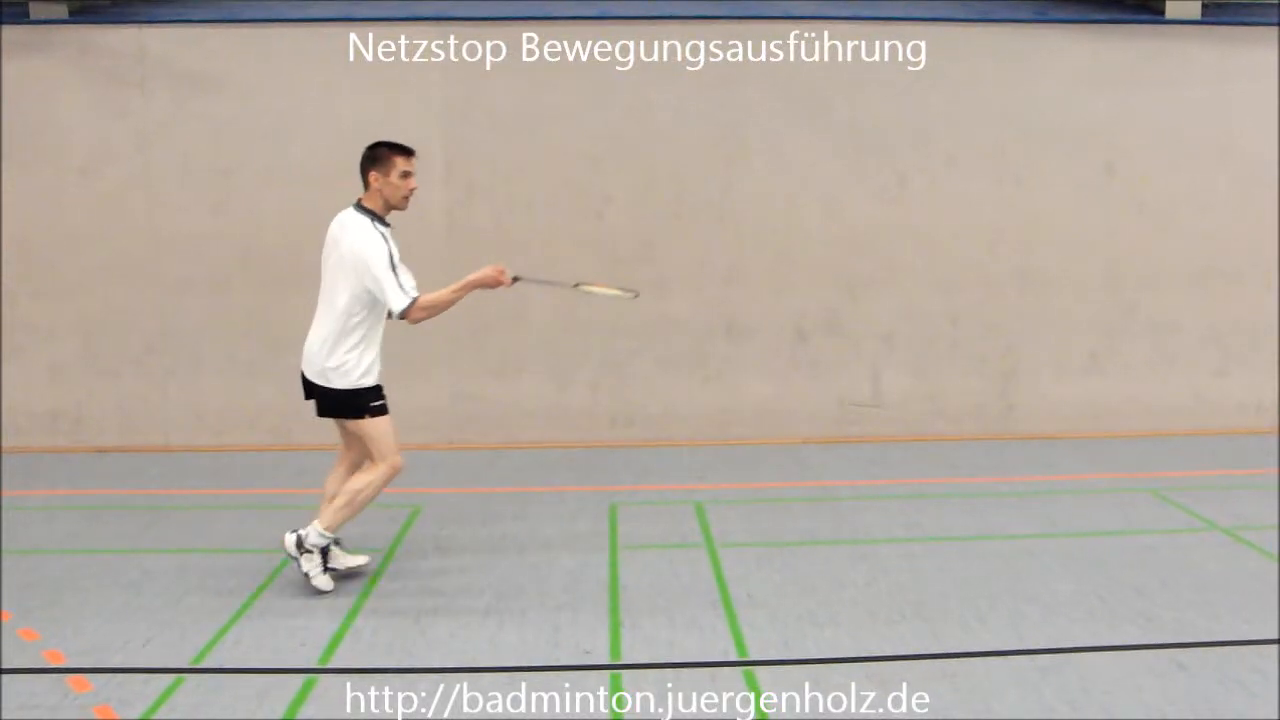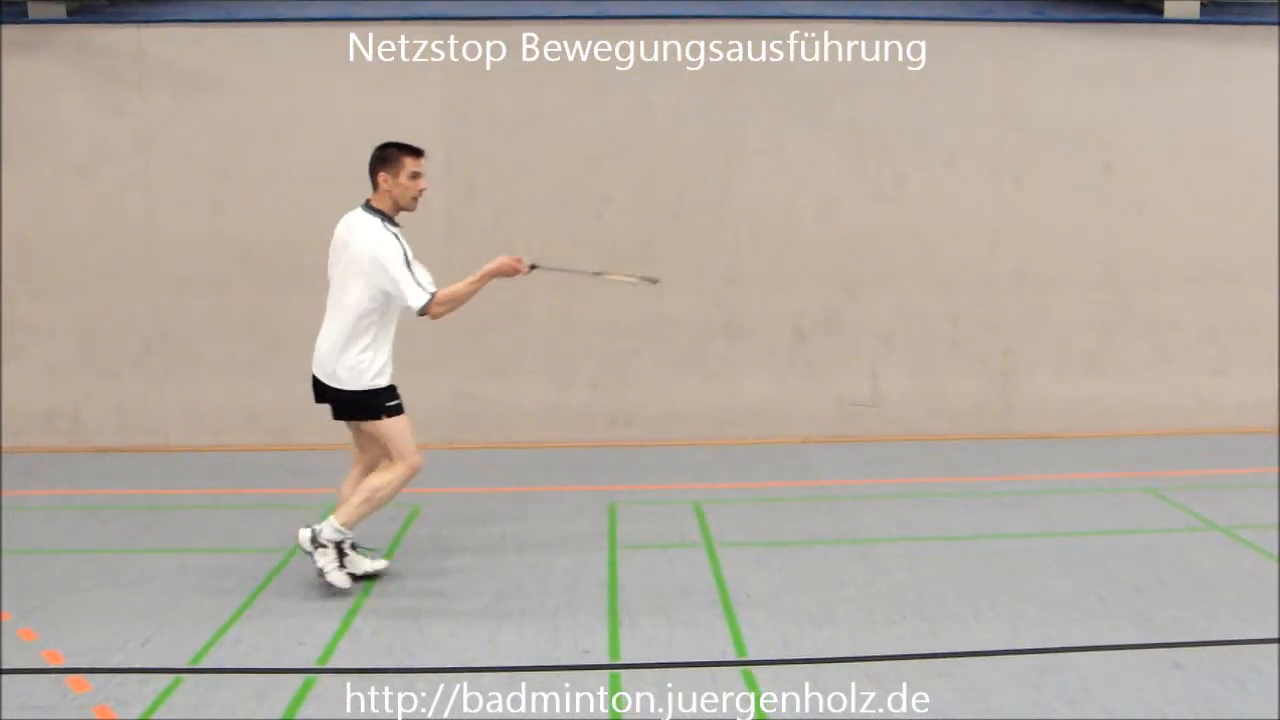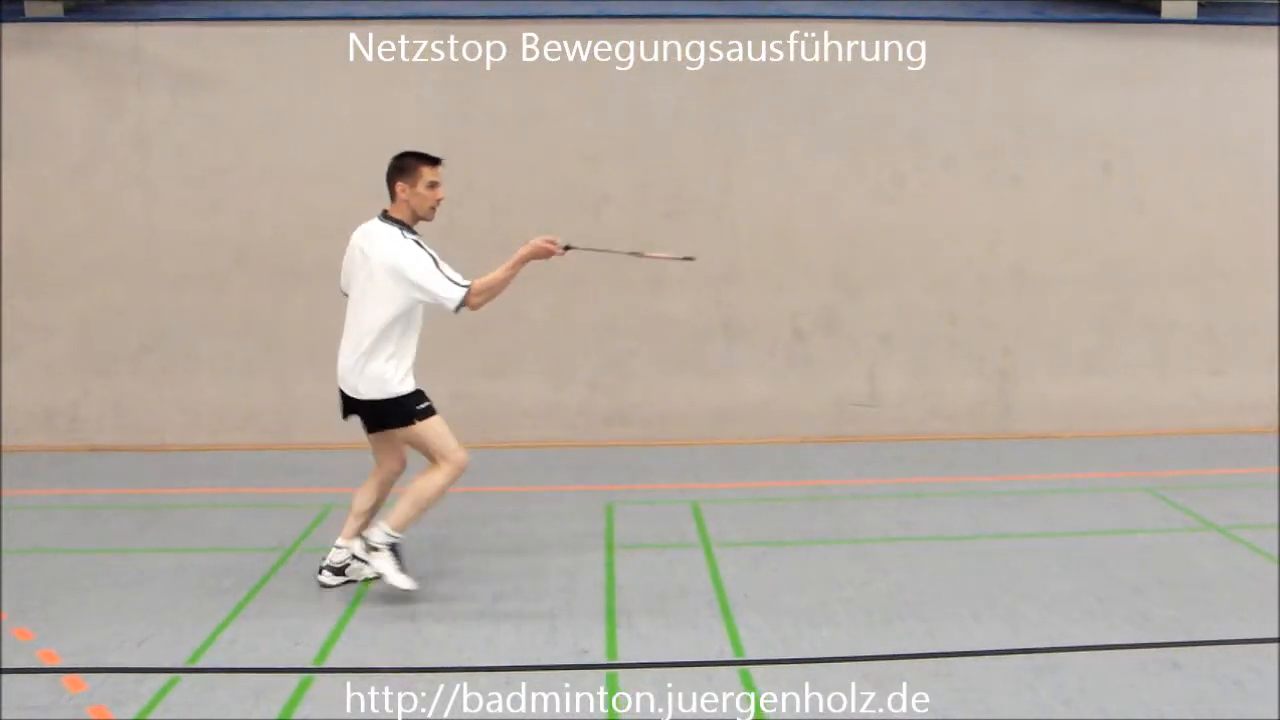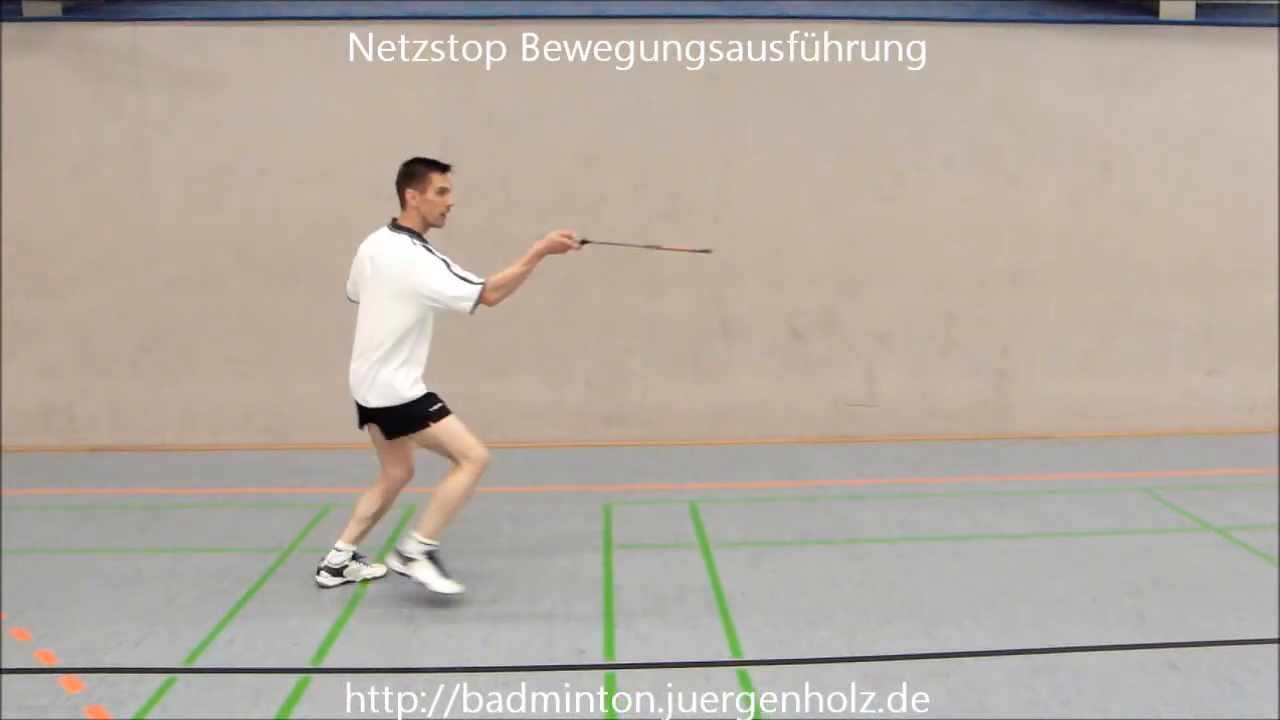
dt=0.2s
person 1, frame 1
left shoulder: (346, 222)
right shoulder: (372, 241)
right elbow: (412, 310)
left wrist: (382, 306)
right wrist: (473, 282)
left hip: (328, 363)
right hip: (346, 371)
left knee: (356, 453)
right knee: (386, 462)
left ankle: (318, 543)
right ankle: (314, 538)
person 1, frame 2
left shoulder: (351, 223)
right shoulder: (382, 243)
right elbow: (433, 305)
right wrist: (491, 272)
left hip: (336, 366)
right hip: (358, 373)
left knee: (371, 456)
right knee: (405, 461)
left ankle: (335, 548)
right ankle: (329, 533)
person 1, frame 3
left shoulder: (365, 235)
right shoulder: (406, 252)
right elbow: (471, 298)
right wrist: (523, 257)
left hip: (360, 376)
right hip: (384, 383)
left knee: (390, 466)
right knee: (451, 460)
left ankle: (340, 558)
right ankle: (381, 540)
person 1, frame 4
left shoulder: (374, 244)
right shoulder: (416, 260)
left elbow: (354, 293)
right elbow: (489, 294)
right wrist: (540, 250)
left hip: (371, 384)
right hip: (396, 390)
left knee: (396, 473)
right knee: (473, 458)
left ankle: (337, 559)
right ankle: (416, 548)
